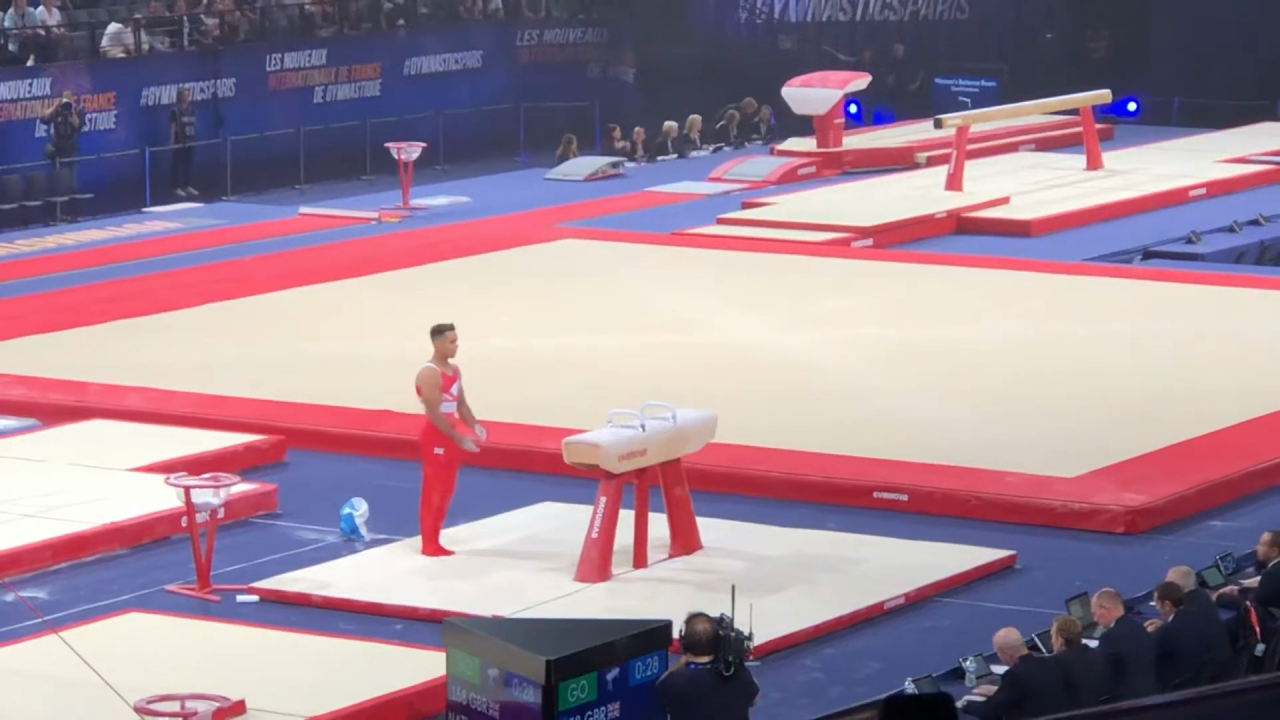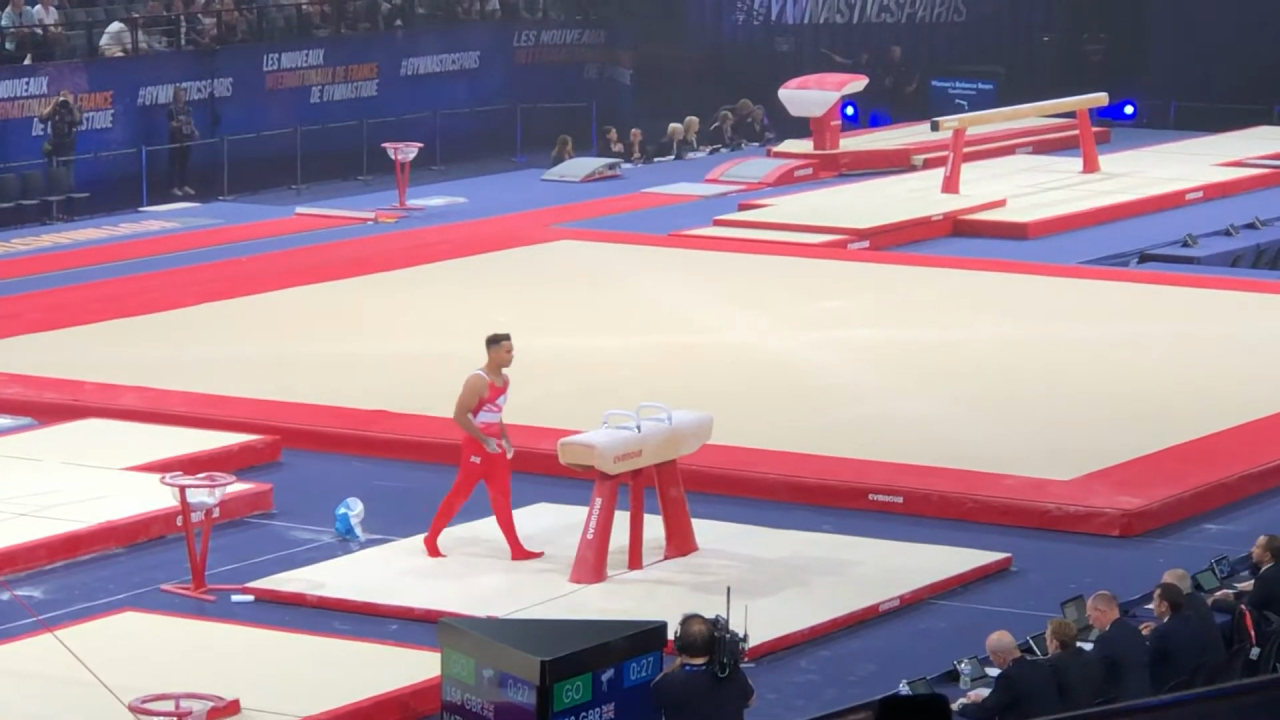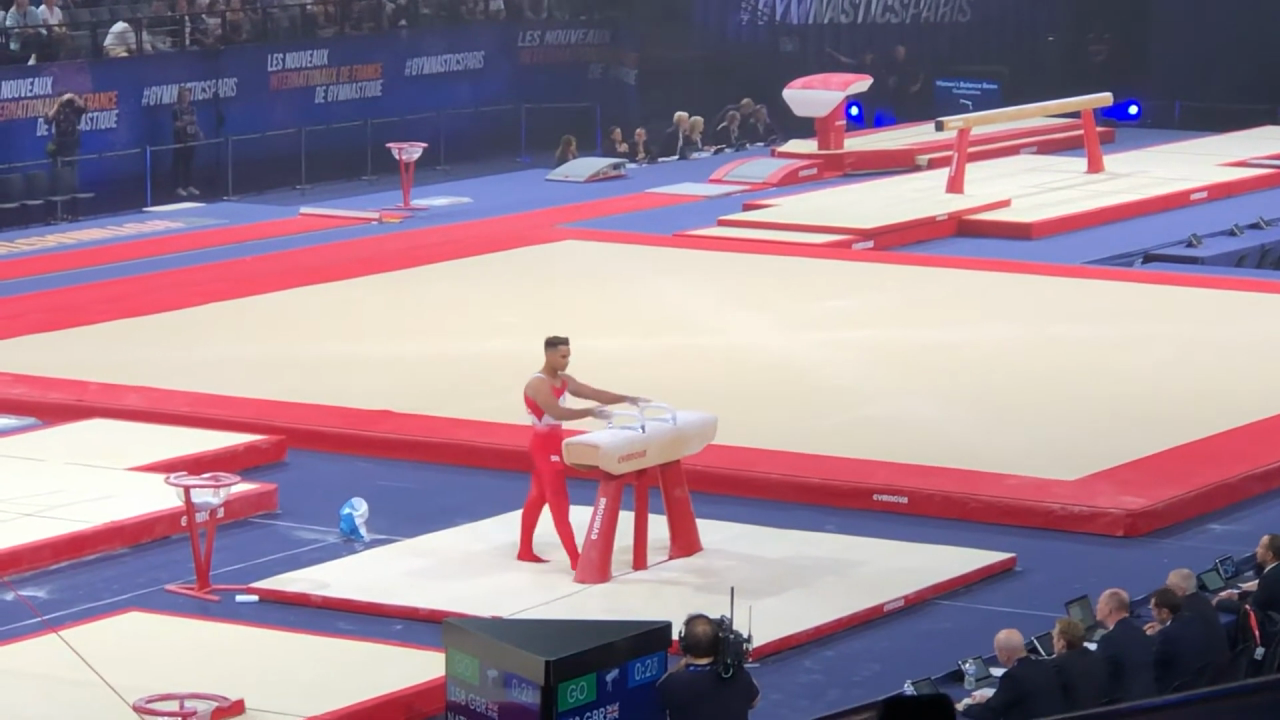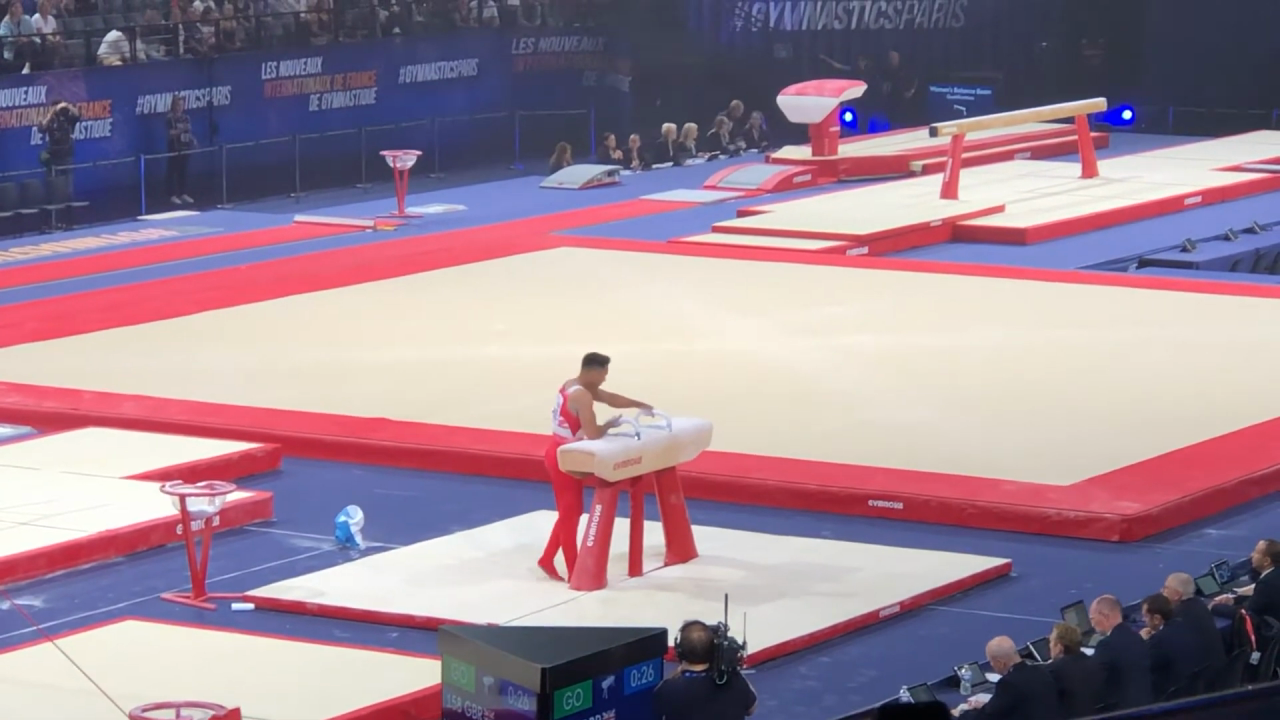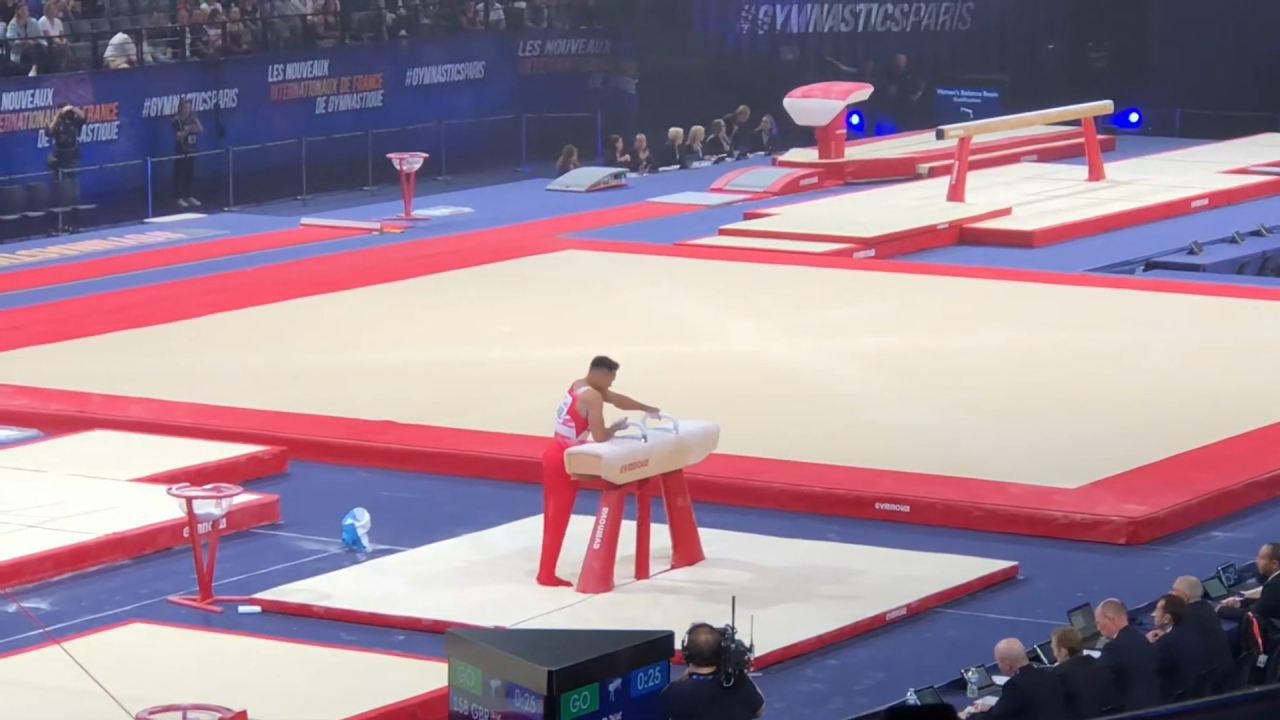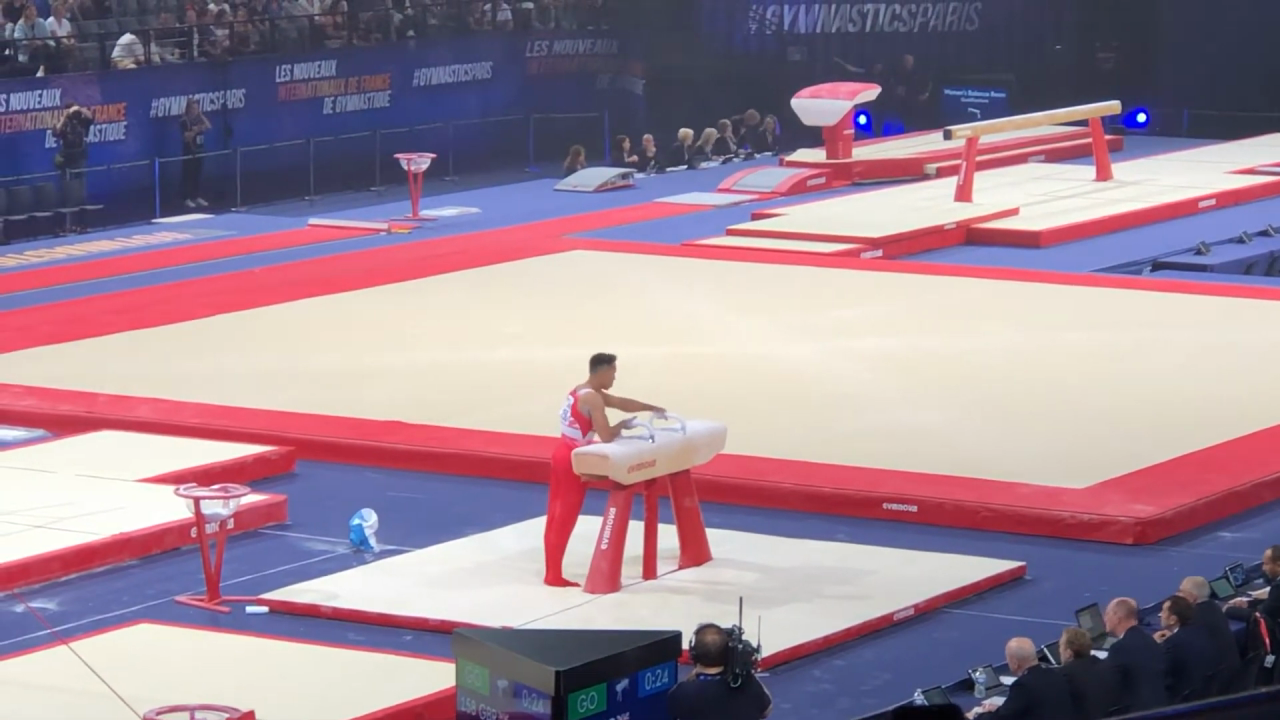
dt=0.7s
person 1, frame 1
left shoulder: (454, 370)
right shoulder: (429, 374)
left elbow: (461, 404)
right elbow: (434, 414)
left wrist: (474, 425)
right wrist: (460, 438)
left hip: (450, 436)
right hip: (434, 437)
left knee: (445, 492)
right knee: (433, 492)
left ankle: (434, 539)
right ankle: (428, 544)
person 1, frame 2
left shoulder: (504, 379)
right shoulder: (477, 381)
right elbow: (459, 416)
left wrist: (505, 438)
right wrist: (483, 440)
left hip: (495, 445)
right hip: (477, 447)
left knee: (503, 497)
right knee: (459, 496)
left ankle: (517, 549)
right ankle: (431, 538)
person 1, frame 3
left shoulder: (563, 380)
right shoulder: (537, 384)
left elbow: (594, 394)
right elbow: (558, 413)
left wrist: (627, 398)
right wrist: (592, 412)
left hip: (551, 445)
right hip: (545, 447)
left knee: (536, 498)
right knee: (559, 503)
left ankle: (525, 550)
right ankle: (576, 561)
person 1, frame 4
left shoulder: (571, 386)
right shoulder: (582, 395)
left elbow: (610, 398)
right elbow: (592, 434)
left wrist: (639, 405)
right wrist: (610, 424)
left hip: (557, 453)
left knee: (570, 511)
right knee: (570, 514)
left ankle: (548, 559)
right ankle: (574, 572)
person 1, frame 5
left shoulder: (578, 386)
right shoulder: (593, 397)
left elbow: (616, 399)
right elbow: (600, 436)
left wrist: (646, 408)
right wrist: (617, 427)
left hip: (553, 454)
right hip: (563, 461)
left knee: (553, 516)
right knee: (558, 519)
left ankle: (546, 572)
right ankle: (547, 574)
person 1, frame 6
left shoulder: (581, 391)
right shoulder: (593, 398)
left elbow: (620, 403)
right elbow: (606, 436)
left wrist: (652, 409)
right wrist: (623, 425)
left hip: (562, 456)
right hip: (572, 462)
left knee: (556, 516)
right knee: (565, 519)
left ankle: (552, 572)
right ankle: (554, 575)
